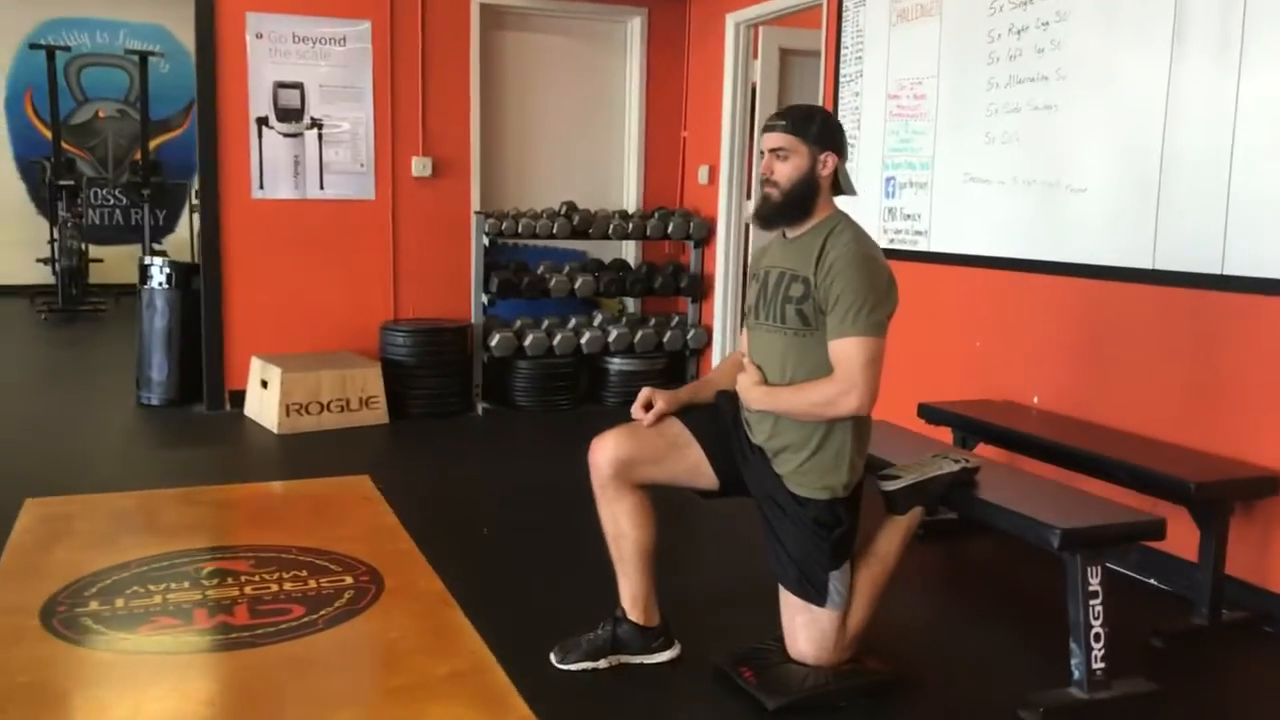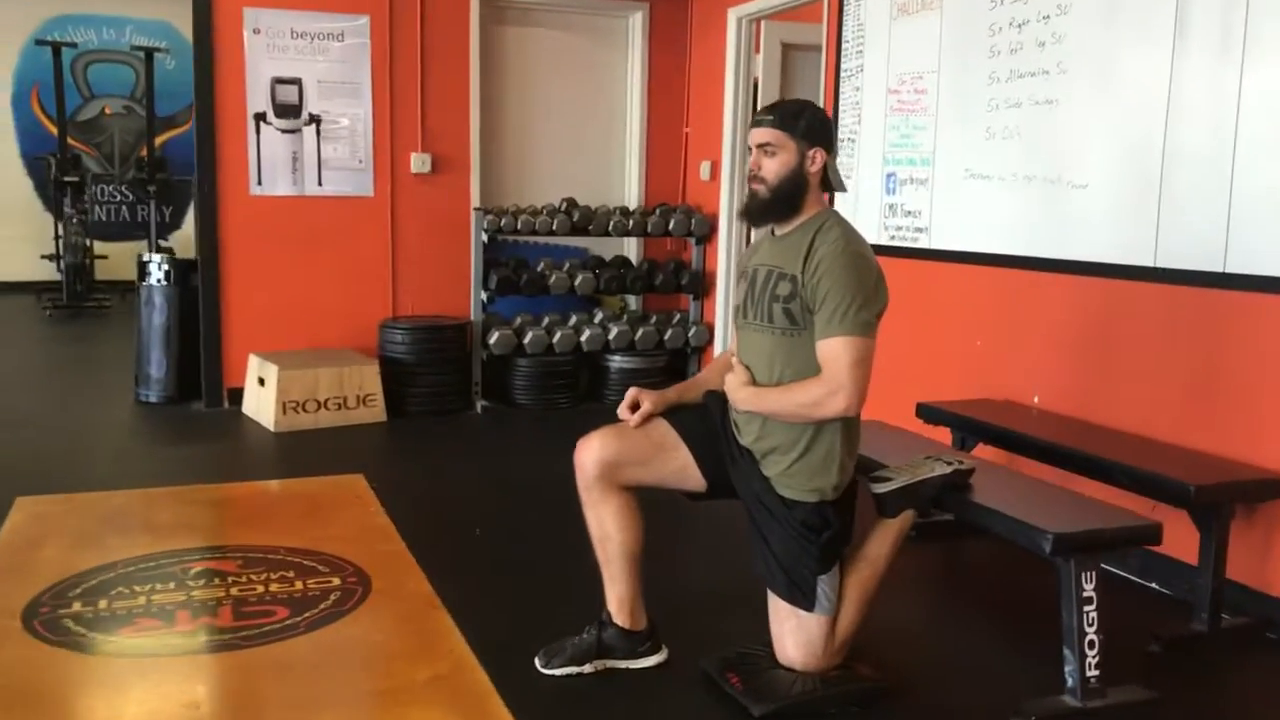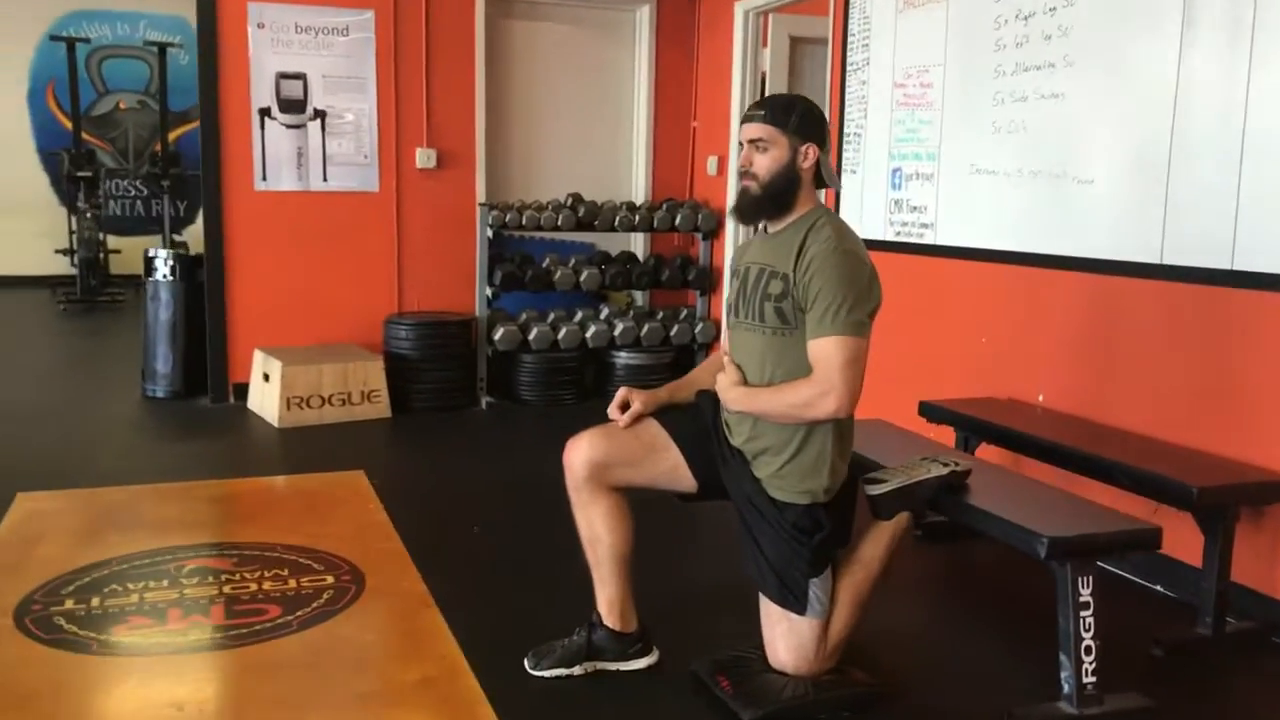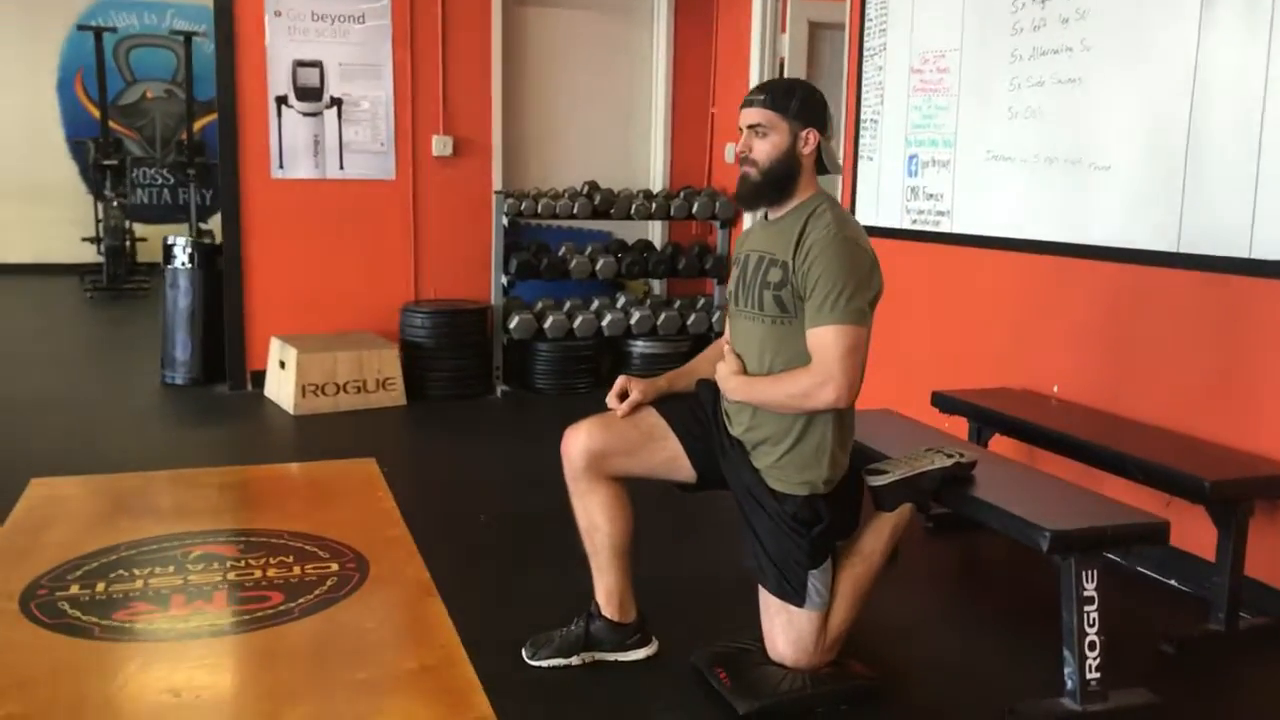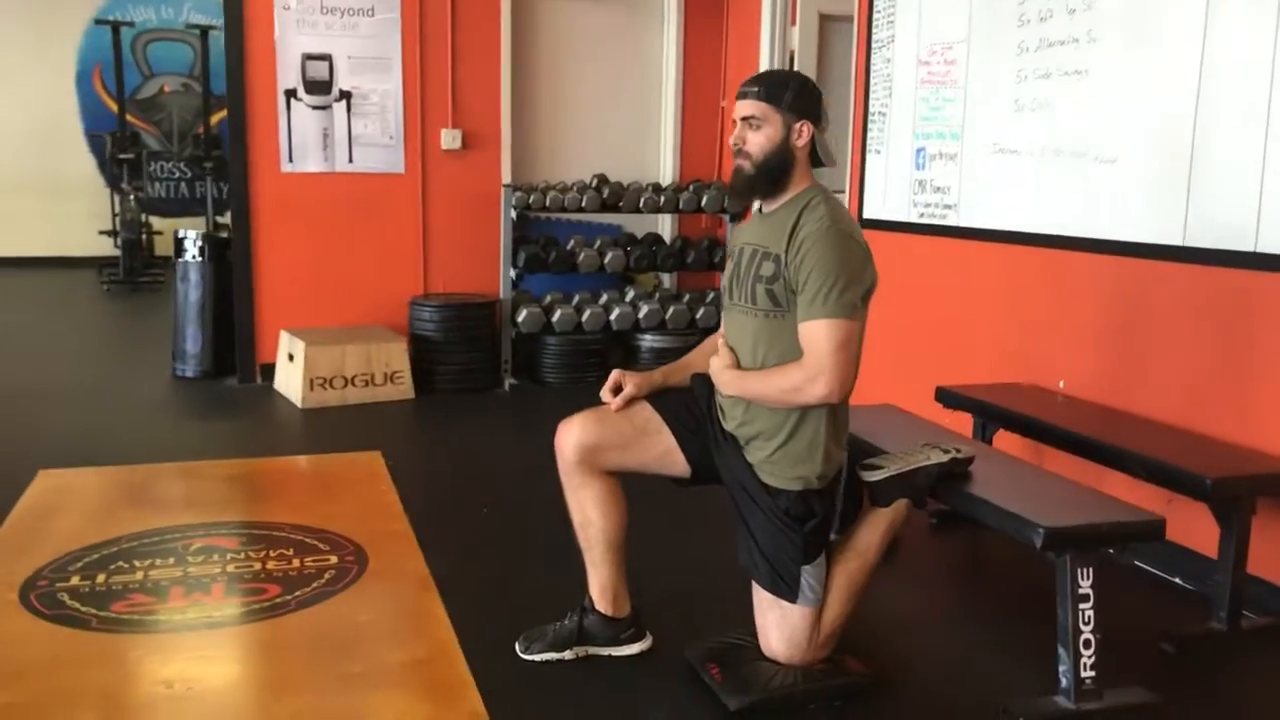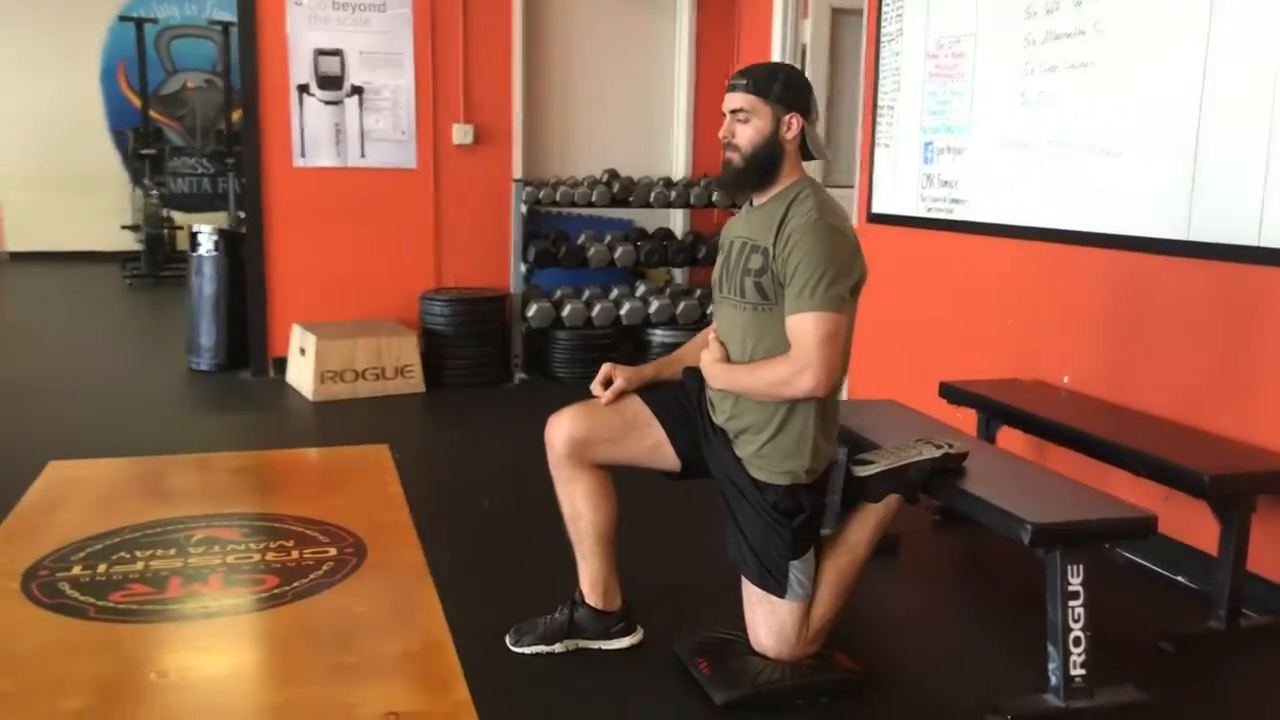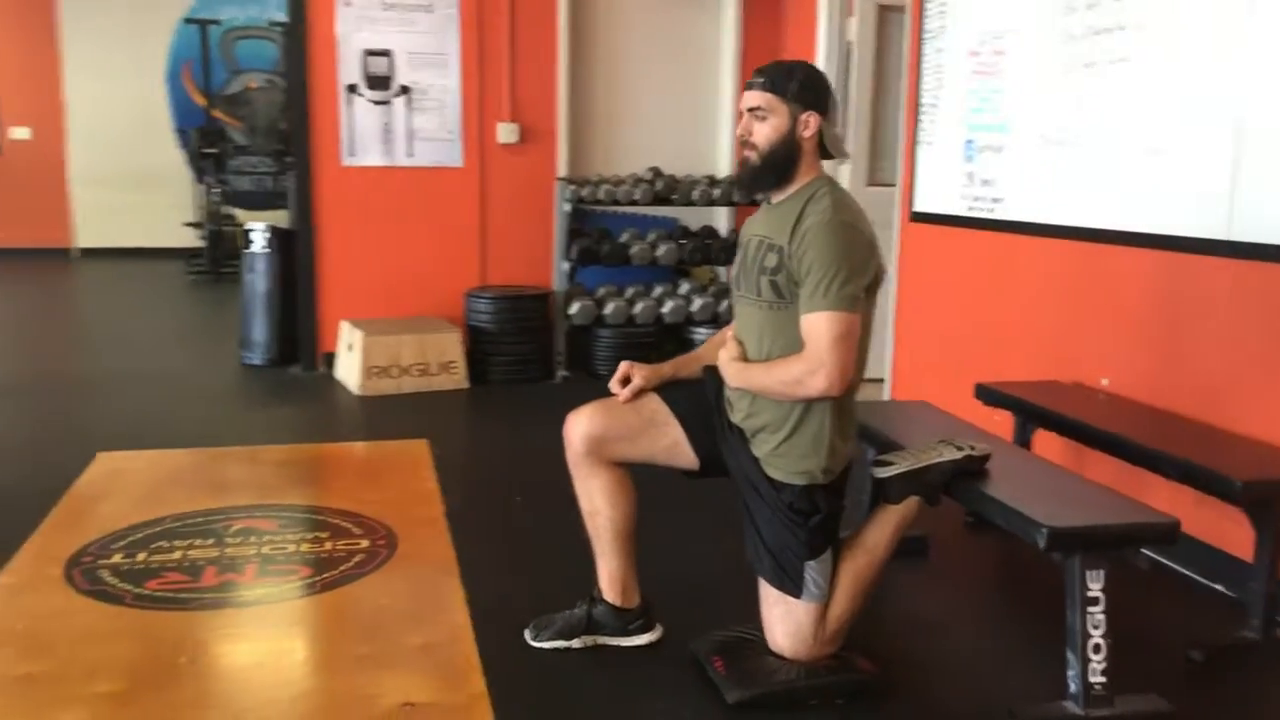
dt=0.2s
person 1, frame 1
left shoulder: (848, 256)
right shoulder: (771, 251)
left elbow: (853, 394)
left wrist: (757, 393)
right wrist: (681, 395)
left hip: (807, 463)
right hip: (748, 429)
left knee: (817, 653)
right knee: (609, 456)
left ankle: (903, 508)
right ankle: (642, 628)
person 1, frame 2
left shoulder: (836, 254)
right shoulder: (761, 247)
left elbow: (841, 395)
left wrist: (745, 395)
right wrist: (668, 395)
left hip: (796, 466)
right hip: (737, 430)
left knee: (805, 659)
right knee: (594, 457)
left ankle: (895, 511)
right ankle: (628, 632)
person 1, frame 3
left shoulder: (829, 252)
right shoulder: (754, 245)
left elbow: (833, 396)
left wrist: (736, 395)
right wrist: (660, 395)
left hip: (789, 467)
right hip: (727, 430)
left knee: (796, 663)
right knee: (585, 458)
left ankle: (891, 512)
right ankle: (619, 633)
person 1, frame 4
left shoulder: (829, 240)
right shoulder: (757, 232)
left elbow: (832, 385)
left wrist: (735, 385)
right wrist: (659, 383)
left hip: (788, 458)
right hip: (730, 420)
left knee: (797, 654)
right knee: (583, 447)
left ankle: (890, 506)
right ankle: (618, 624)
person 1, frame 5
left shoulder: (823, 233)
right shoulder: (754, 226)
left elbow: (825, 381)
left wrist: (728, 378)
right wrist: (654, 378)
left hip: (783, 452)
right hip: (726, 414)
left knee: (792, 651)
right knee: (577, 441)
left ankle: (886, 502)
right ankle: (611, 619)
person 1, frame 6
left shoulder: (812, 226)
right shoulder: (745, 219)
left elbow: (811, 374)
left wrist: (717, 371)
right wrist: (646, 372)
left hip: (772, 446)
right hip: (716, 408)
left knee: (781, 645)
right knee: (567, 434)
left ankle: (878, 496)
right ankle: (602, 612)
person 1, frame 7
left shoulder: (828, 224)
right shoulder: (765, 216)
left elbow: (825, 374)
left wrist: (735, 371)
right wrist: (665, 370)
left hip: (791, 447)
right hip: (736, 408)
left knee: (797, 647)
right knee: (586, 431)
left ankle: (899, 500)
right ankle: (621, 610)
